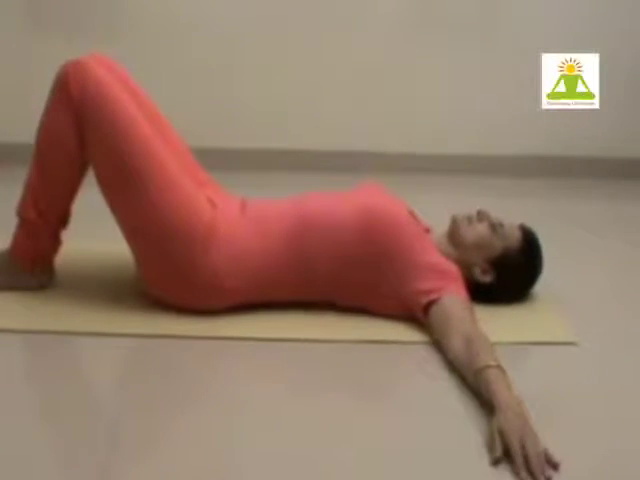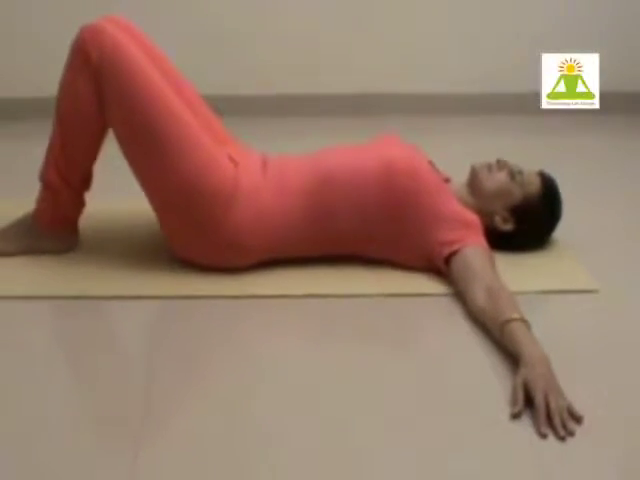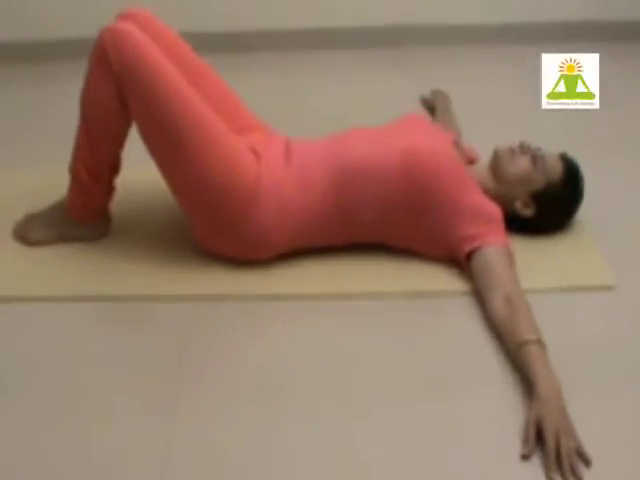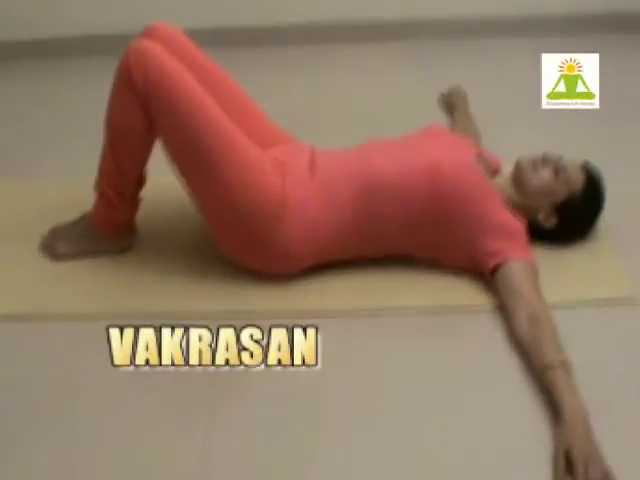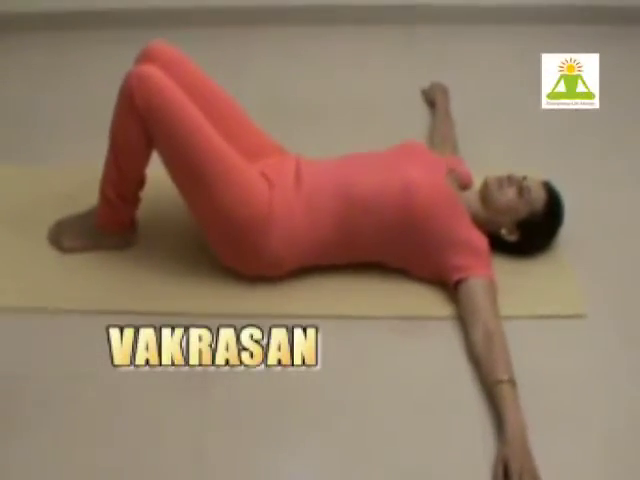
dt=1s
person 1, frame 1
left shoulder: (435, 277)
right shoulder: (419, 242)
left elbow: (463, 337)
left wrist: (508, 403)
left hip: (199, 256)
right hip: (220, 220)
left knee: (83, 79)
right knee: (97, 75)
person 1, frame 2
left shoulder: (457, 227)
right shoulder: (440, 192)
left elbow: (485, 289)
left wrist: (531, 353)
left hip: (224, 215)
right hip: (242, 176)
left knee: (100, 43)
right knee: (111, 34)
left ankle: (51, 225)
right ankle: (57, 220)
person 1, frame 3
left shoulder: (479, 218)
right shoulder: (461, 161)
left elbow: (504, 296)
left wrist: (545, 386)
right wrist: (442, 105)
left hip: (249, 206)
right hip: (266, 155)
left knee: (118, 45)
right knee: (134, 24)
left ankle: (83, 213)
right ankle: (88, 202)
person 1, frame 4
left shoulder: (502, 232)
right shoulder: (481, 166)
left elbow: (529, 314)
left wrist: (573, 415)
right wrist: (458, 99)
left hip: (273, 221)
right hip: (290, 167)
left knee: (143, 61)
right knee: (156, 37)
left ankle: (109, 226)
right ankle: (114, 216)
person 1, frame 5
left shoulder: (467, 247)
right shoulder: (452, 173)
left elbow: (485, 328)
right elbow: (440, 134)
left wrist: (514, 427)
right wrist: (440, 98)
left hip: (261, 228)
right hip: (278, 173)
left knee: (143, 85)
right knee: (156, 57)
left ankle: (111, 223)
right ankle: (116, 214)
